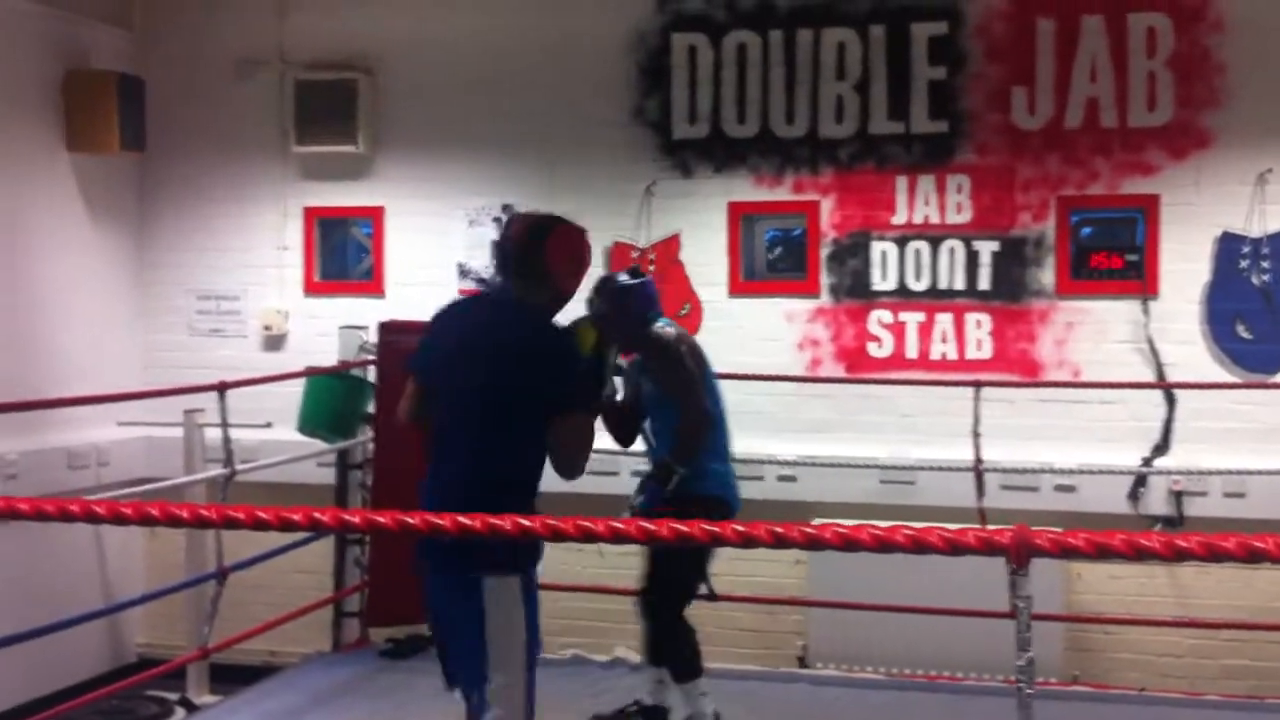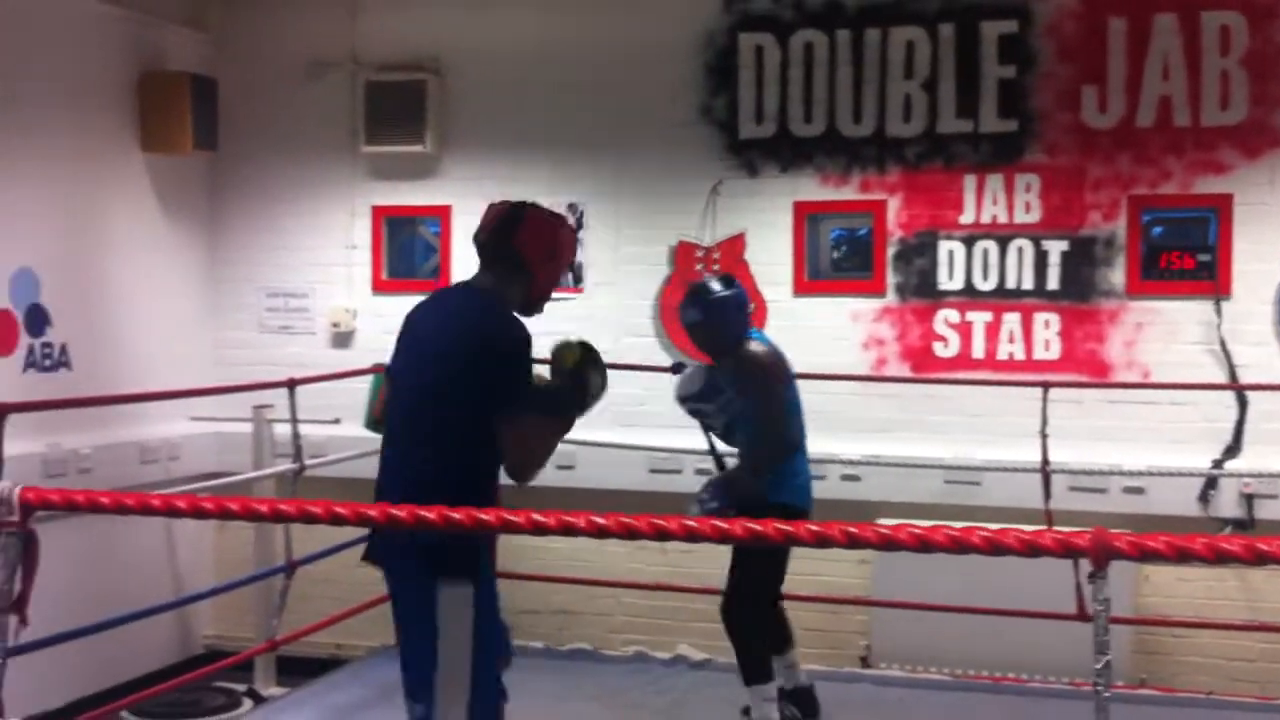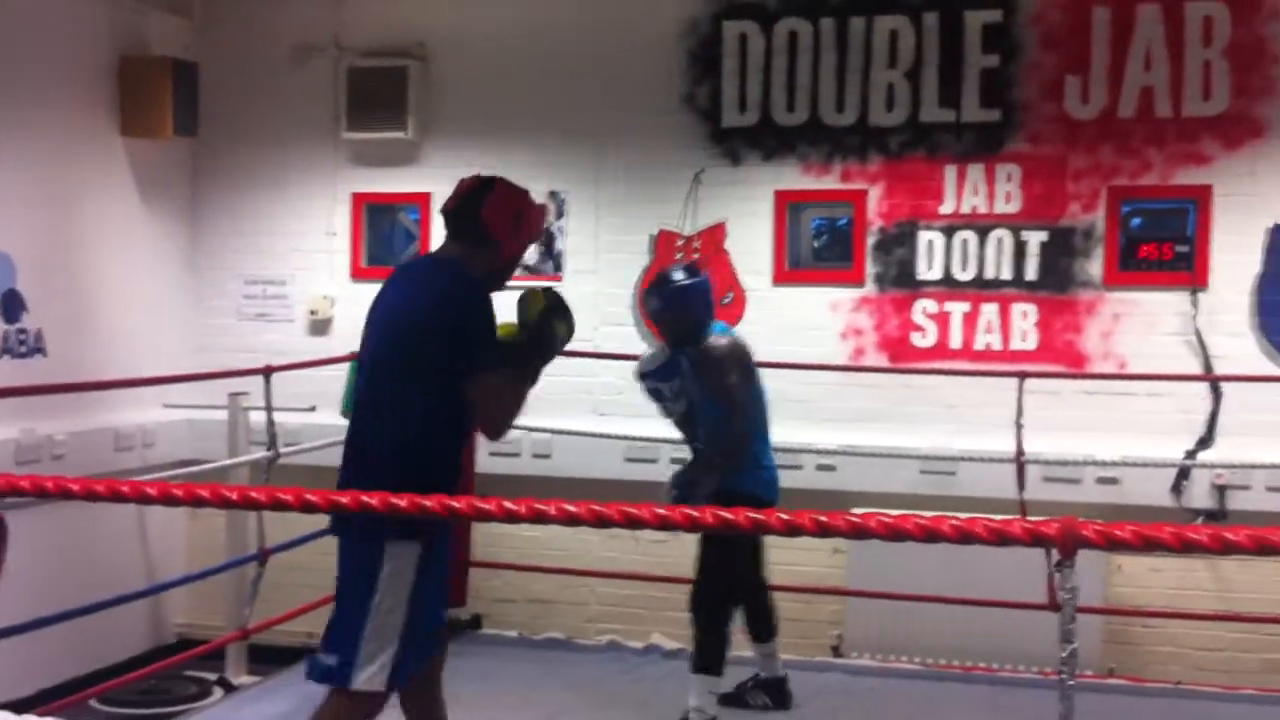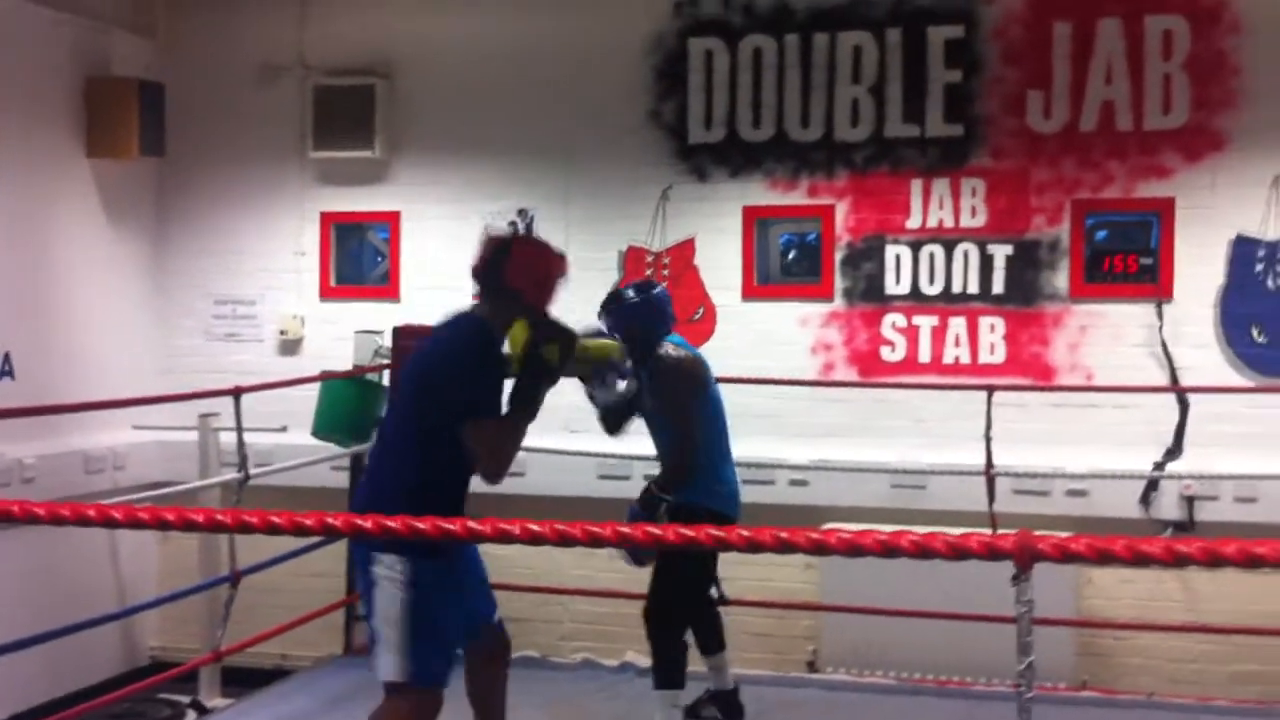
dt=0.4s
person 1, frame 1
left shoulder: (449, 323)
right shoulder: (549, 344)
left elbow: (409, 414)
right elbow: (570, 461)
right wrist: (589, 388)
right hip: (491, 549)
person 1, frame 2
left shoulder: (430, 312)
right shoulder: (501, 334)
left elbow: (384, 412)
right elbow: (522, 464)
right wrist: (565, 402)
left hip: (405, 527)
right hip: (442, 542)
person 1, frame 3
left shoulder: (409, 281)
right shoulder: (462, 297)
right elbow: (494, 419)
right wrist: (535, 352)
left hip: (382, 492)
right hip: (398, 507)
left knee: (423, 657)
person 1, frame 4
left shoulder: (466, 337)
right shoulder: (474, 349)
right elbow: (492, 465)
right wrist: (534, 385)
left hip: (432, 523)
left knee: (490, 643)
person 2, frame 1
left shoulder: (664, 342)
right shoulder: (640, 363)
left elbow: (699, 416)
right elbow: (625, 433)
left wrist: (665, 475)
left hip: (701, 493)
right hip: (678, 491)
left knee: (663, 603)
right knee: (657, 601)
person 2, frame 2
left shoulder: (754, 359)
right shoulder: (734, 360)
left elbow: (782, 441)
left wrist: (731, 486)
right wrist: (713, 415)
left hip: (775, 498)
right hip: (766, 494)
left knee: (741, 607)
right knee: (755, 599)
person 2, frame 3
left shoulder: (716, 350)
right shoulder: (694, 351)
left elbow: (739, 431)
left wrist: (694, 478)
right wrist: (674, 402)
left hip: (741, 486)
right hip: (742, 483)
left knee: (710, 598)
right knee: (744, 584)
right ankle: (772, 680)
person 2, frame 4
left shoulder: (669, 361)
right shoulder: (653, 361)
left elbow: (689, 448)
right elbow: (615, 424)
left wrist: (650, 500)
right wrist: (600, 384)
left hip: (701, 501)
right hip: (705, 497)
left knee: (664, 611)
right knee: (693, 598)
